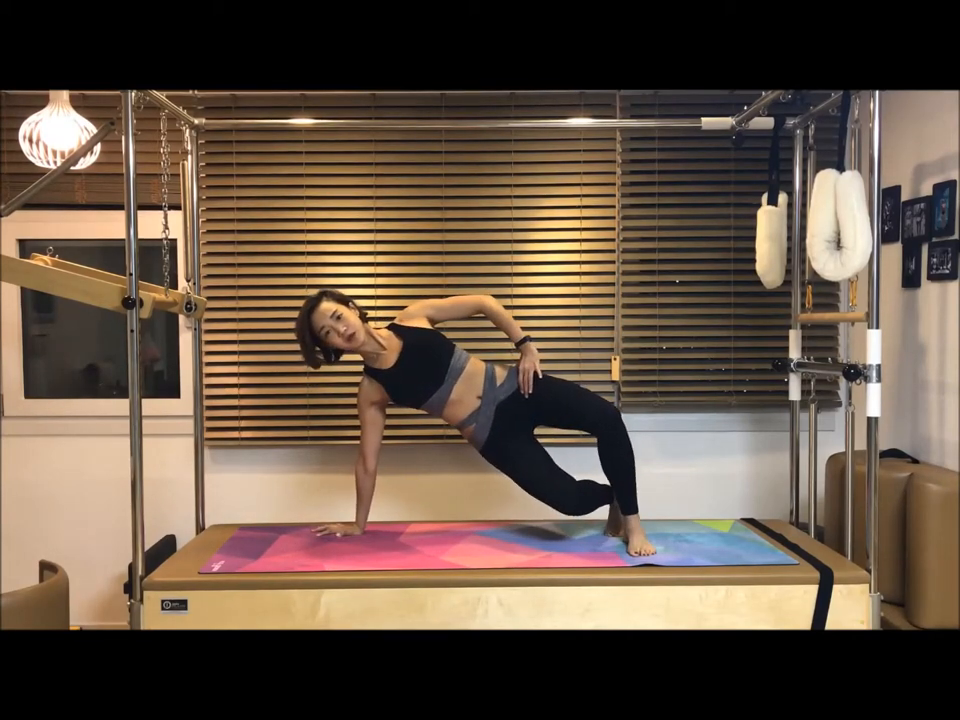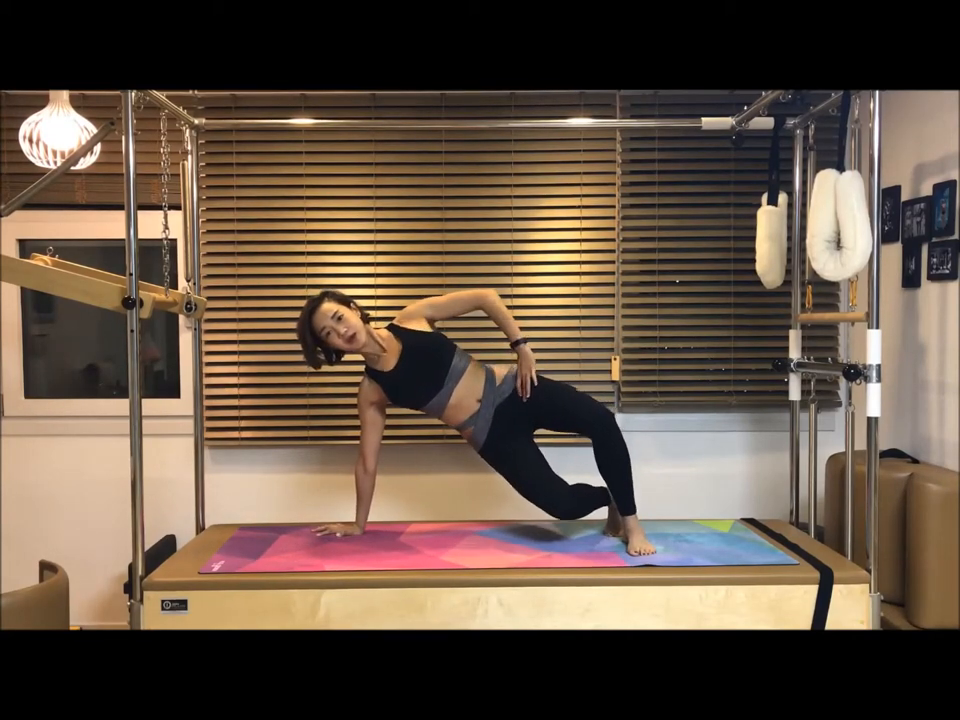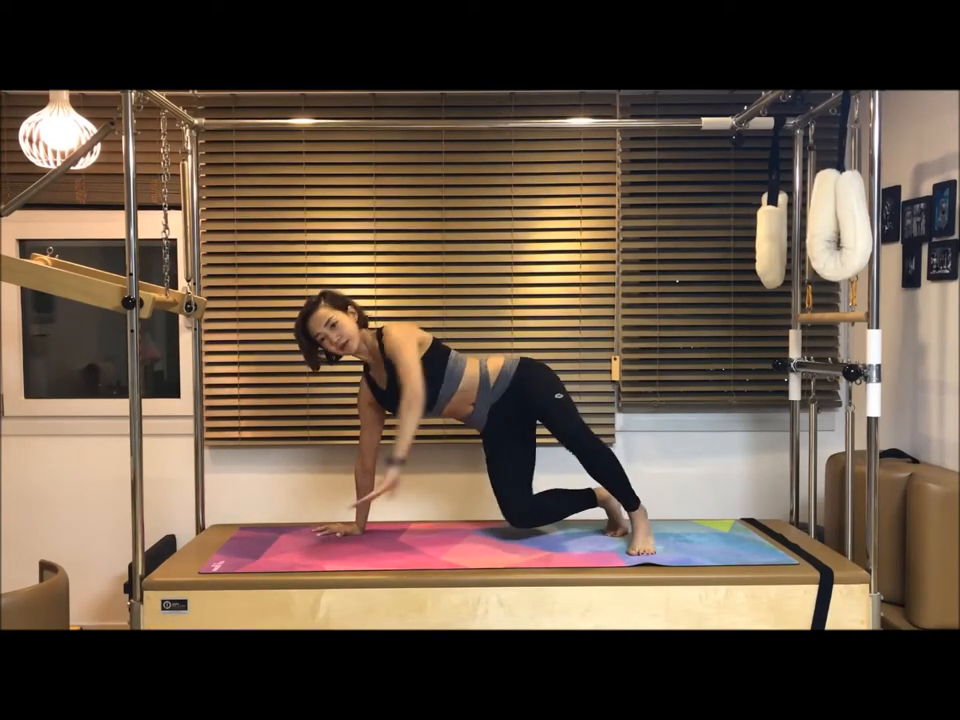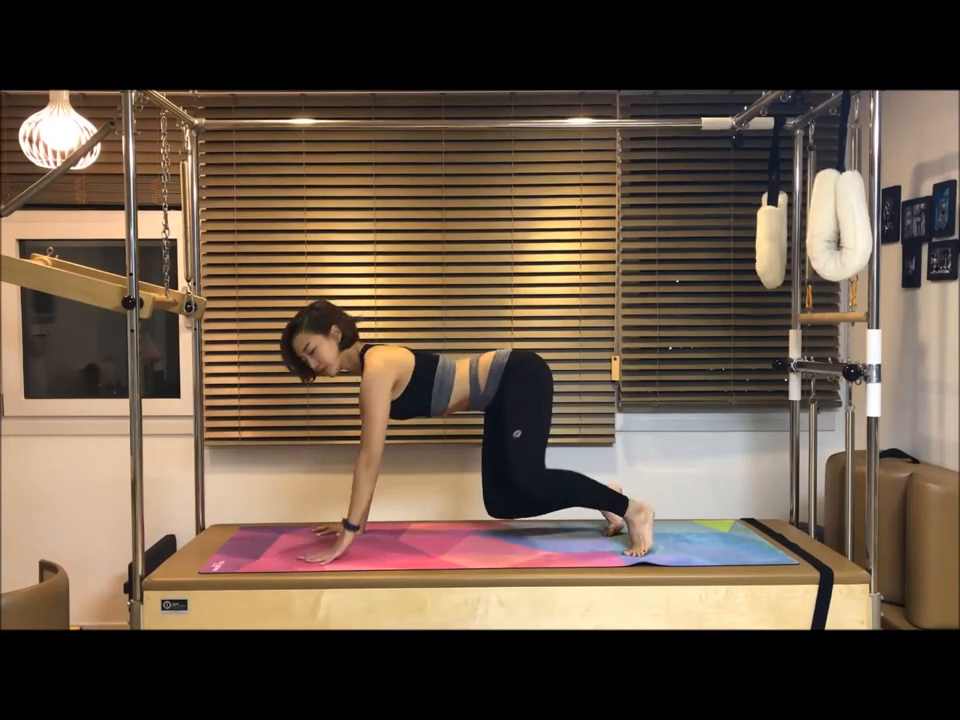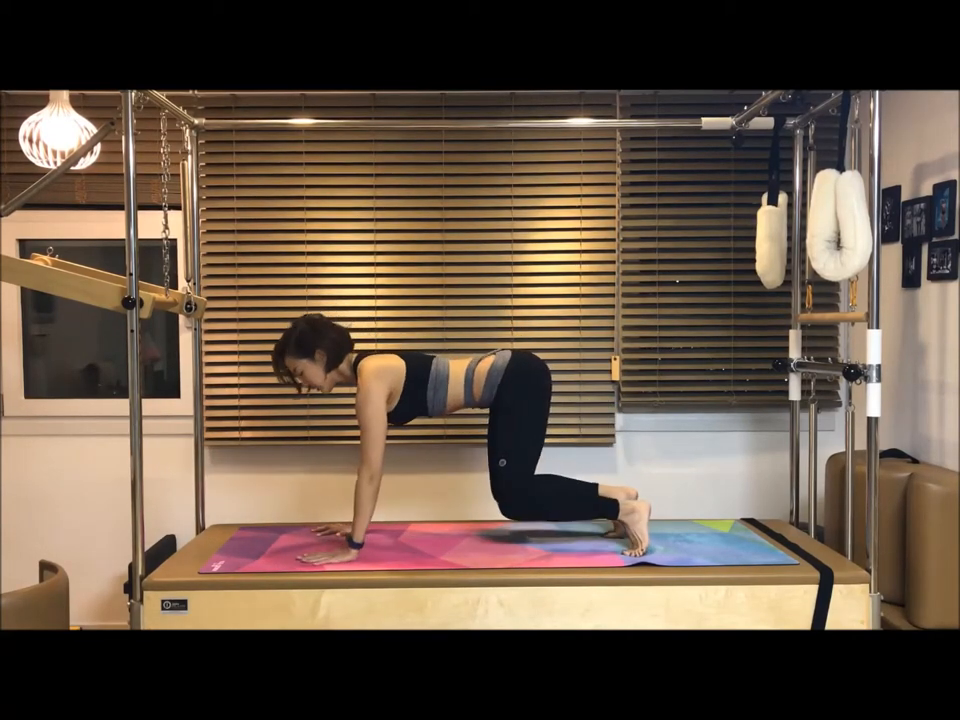
dt=0.4s
person 1, frame 1
left shoulder: (412, 317)
right shoulder: (372, 390)
left elbow: (484, 303)
right elbow: (367, 461)
left wrist: (525, 344)
right wrist: (358, 523)
left hip: (516, 388)
right hip: (494, 434)
left knee: (606, 417)
right knee: (568, 499)
left ankle: (631, 521)
right ankle: (613, 496)
person 1, frame 2
left shoulder: (412, 319)
right shoulder: (371, 390)
left elbow: (486, 297)
right elbow: (367, 462)
left wrist: (521, 346)
right wrist: (358, 524)
left hip: (514, 391)
right hip: (493, 435)
left knee: (600, 420)
right knee: (563, 505)
left ankle: (630, 521)
right ankle: (610, 497)
person 1, frame 3
left shoulder: (395, 336)
right shoulder: (368, 389)
left elbow: (415, 393)
right elbow: (366, 459)
left wrist: (396, 464)
right wrist: (359, 523)
left hip: (519, 380)
right hip: (496, 423)
left knee: (574, 434)
right knee: (521, 514)
left ankle: (636, 513)
right ankle: (601, 496)
person 1, frame 4
left shoulder: (377, 365)
right shoulder: (369, 382)
left elbow: (371, 458)
right elbow: (367, 459)
left wrist: (349, 531)
right wrist: (357, 522)
left hip: (518, 375)
right hip: (500, 398)
left knee: (527, 473)
right knee: (499, 504)
left ankle: (633, 511)
right ankle: (600, 496)
person 1, frame 5
left shoulder: (371, 378)
right shoulder: (369, 371)
left elbow: (371, 471)
right elbow: (371, 467)
left wrist: (354, 545)
right wrist: (356, 524)
left hip: (519, 378)
right hip: (507, 380)
left knee: (515, 500)
right knee: (509, 489)
left ankle: (627, 509)
right ankle: (613, 495)
